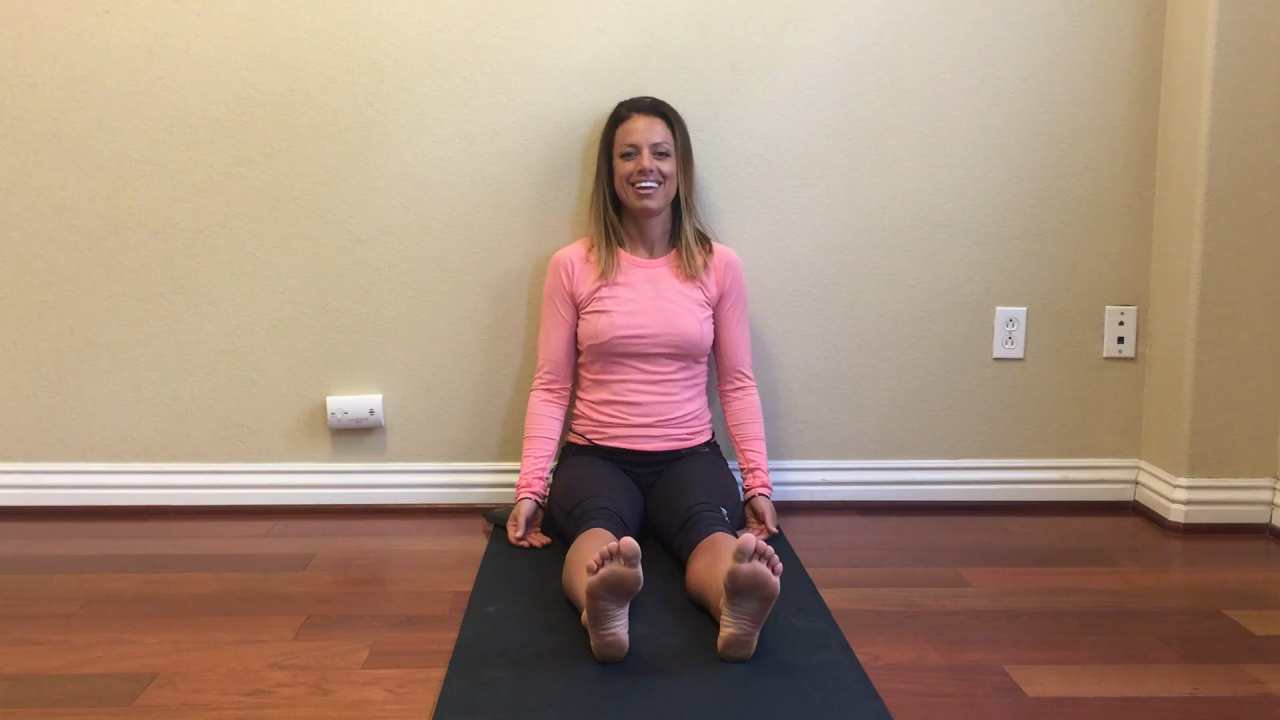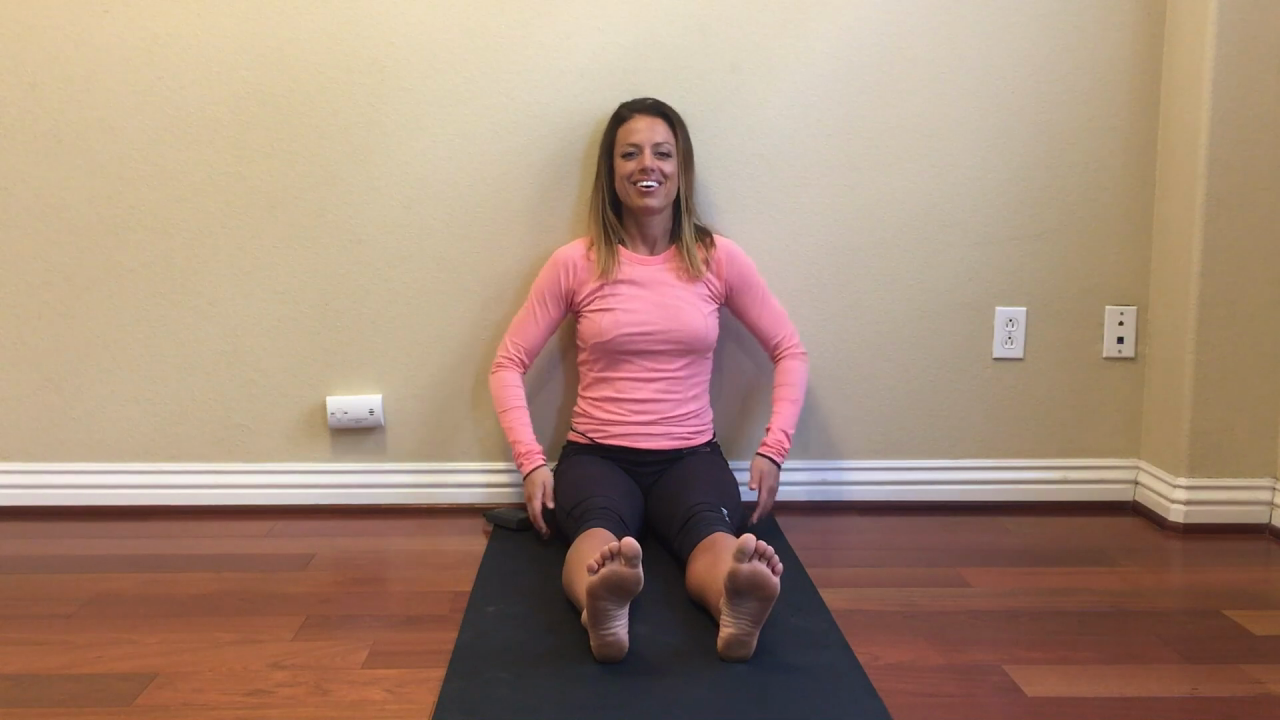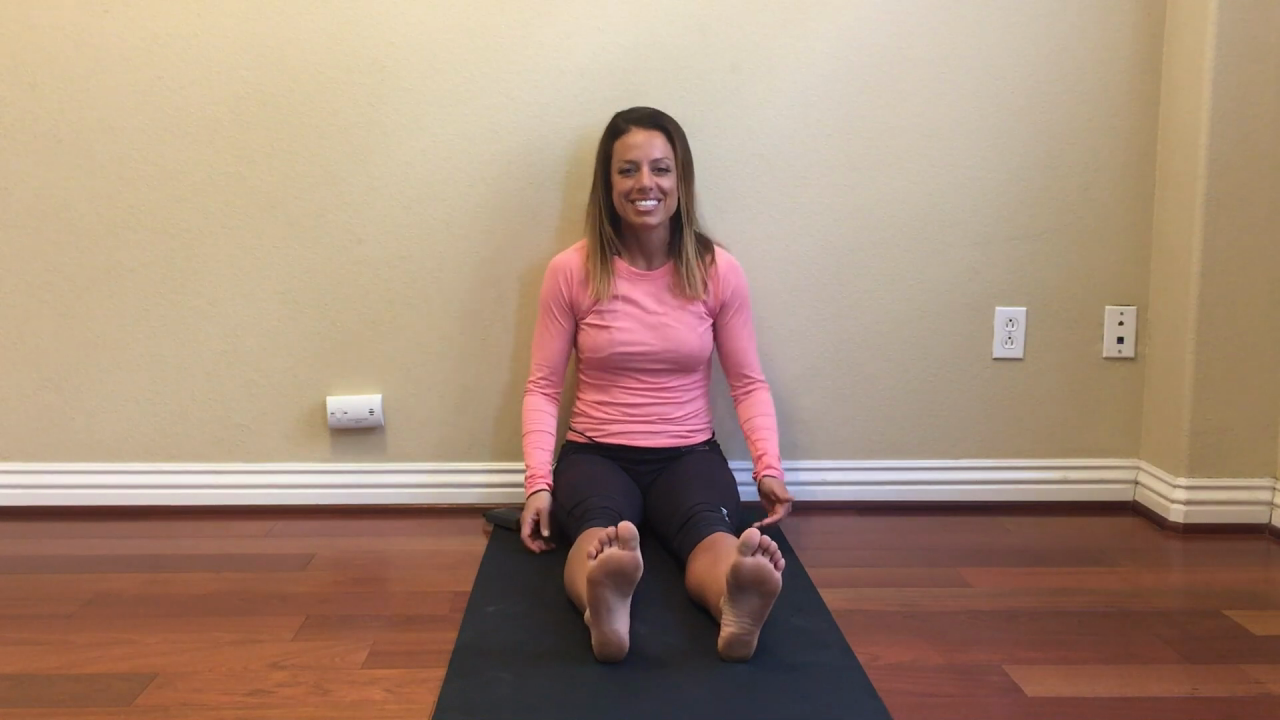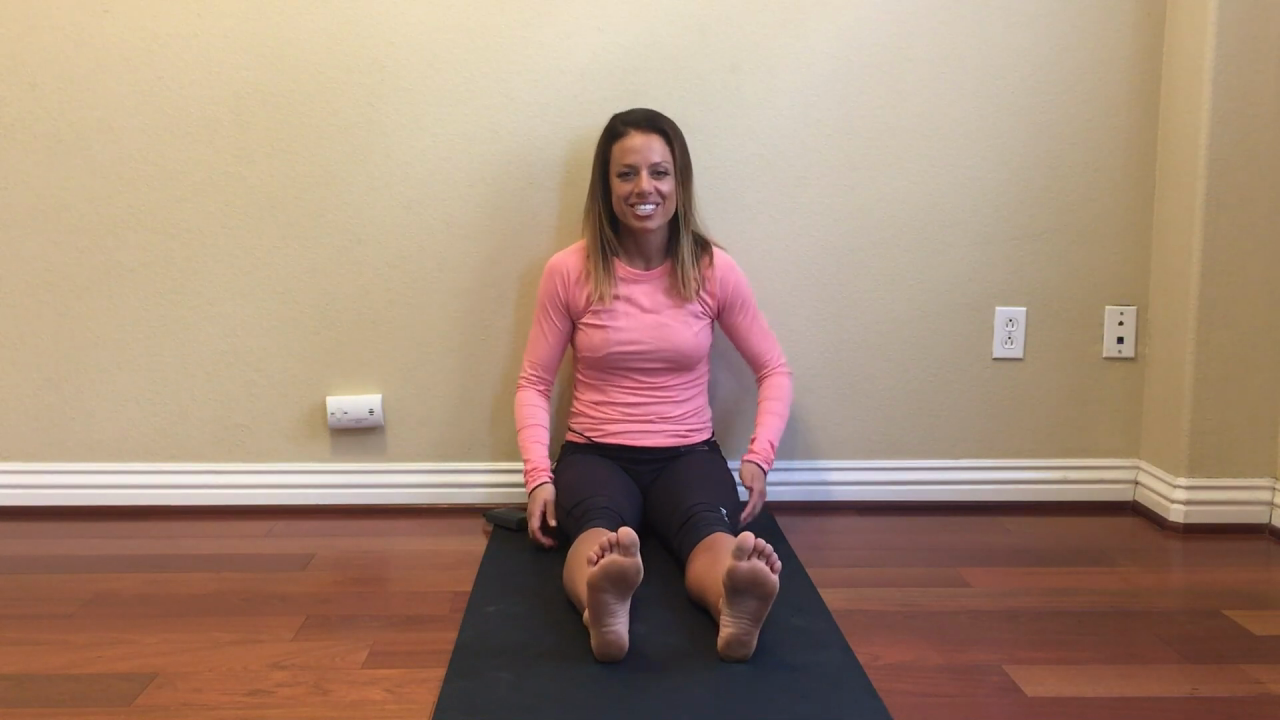
dt=0.4s
person 1, frame 1
left shoulder: (718, 264)
right shoulder: (572, 265)
left elbow: (738, 383)
right elbow: (551, 386)
left wrist: (757, 481)
right wrist: (531, 485)
left hip: (689, 456)
right hip: (595, 456)
left knee: (711, 531)
right knee: (597, 530)
left ankle: (736, 610)
right ankle: (602, 609)
person 1, frame 2
left shoulder: (720, 259)
right shoulder: (574, 263)
left elbow: (790, 352)
right elbow: (507, 364)
left wrist: (773, 450)
right wrist: (531, 461)
left hip: (691, 454)
right hip: (597, 454)
left knee: (713, 532)
right knee: (597, 532)
left ankle: (737, 609)
right ankle: (602, 608)
person 1, frame 3
left shoulder: (718, 270)
right shoulder: (570, 271)
left elbow: (749, 383)
right elbow: (543, 387)
left wrist: (768, 466)
right wrist: (538, 482)
left hip: (689, 454)
right hip: (596, 453)
left knee: (710, 532)
right knee: (598, 531)
left ankle: (737, 609)
right ankle: (604, 605)
person 1, frame 4
left shoulder: (715, 269)
right shoulder: (568, 271)
left elbow: (774, 371)
right elbow: (533, 384)
left wrist: (759, 456)
right wrist: (539, 475)
left hip: (688, 453)
right hip: (595, 453)
left knee: (709, 531)
right knee: (597, 532)
left ankle: (737, 609)
right ankle: (604, 608)
